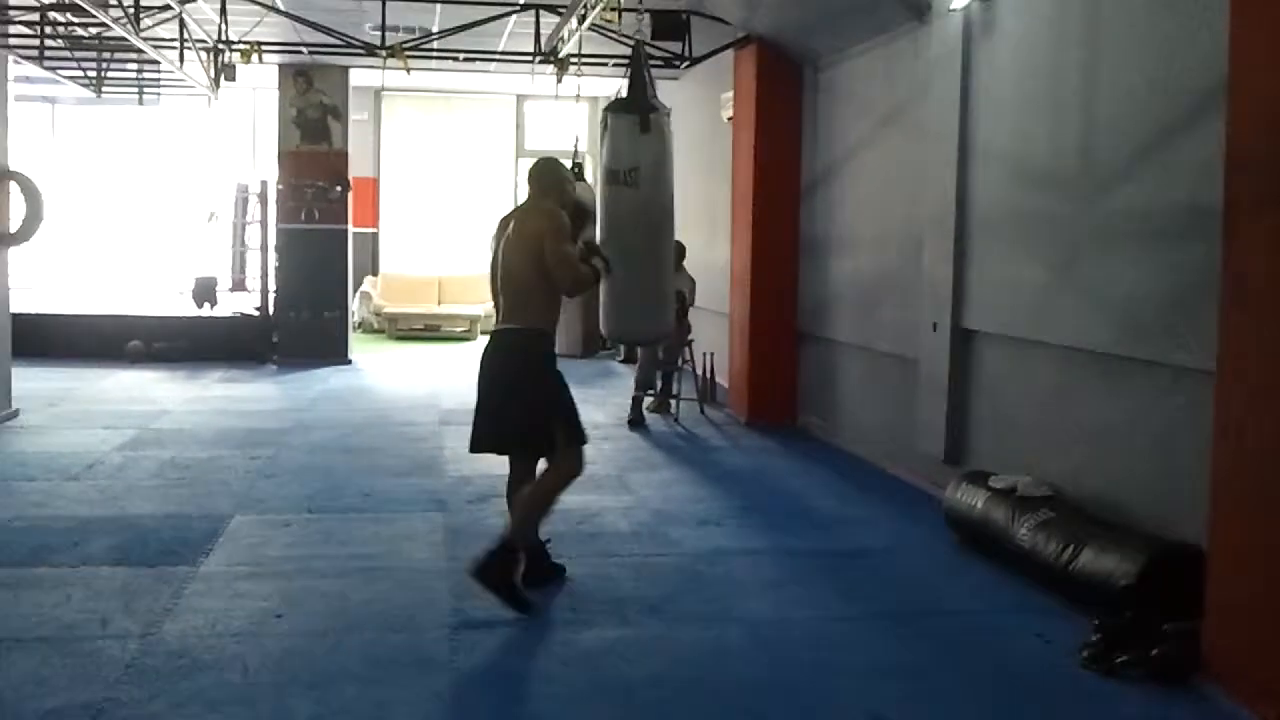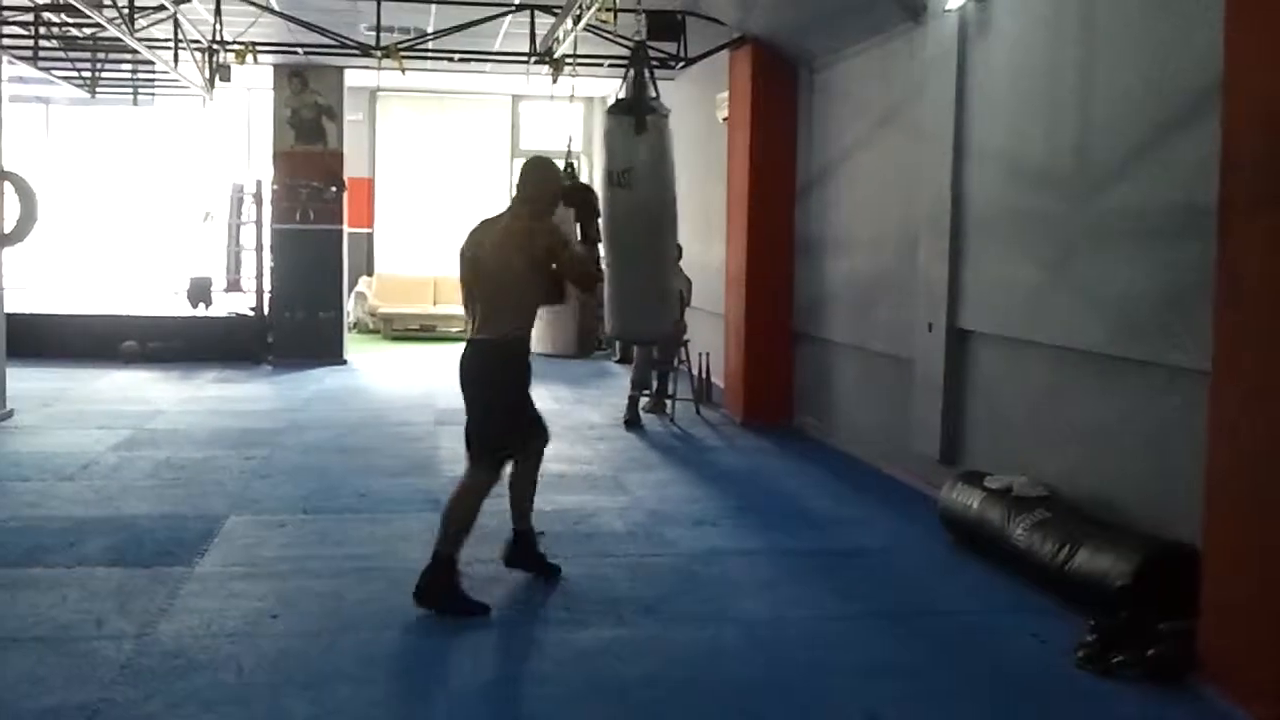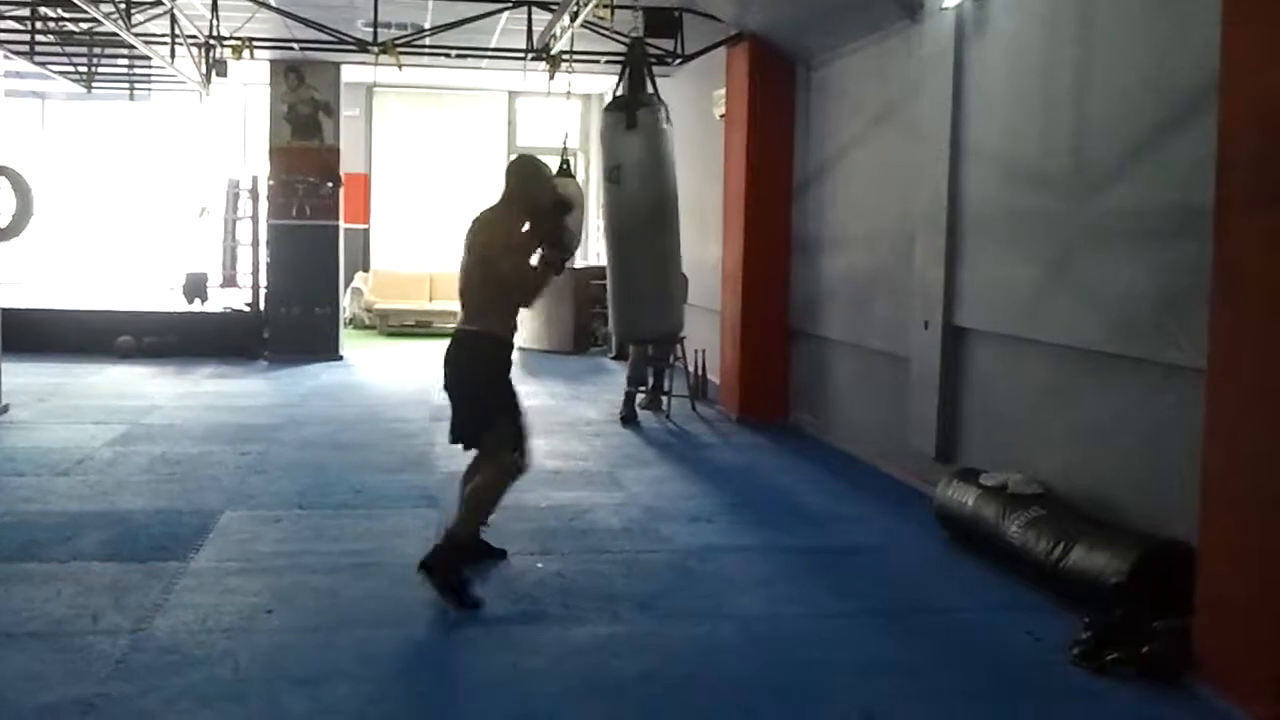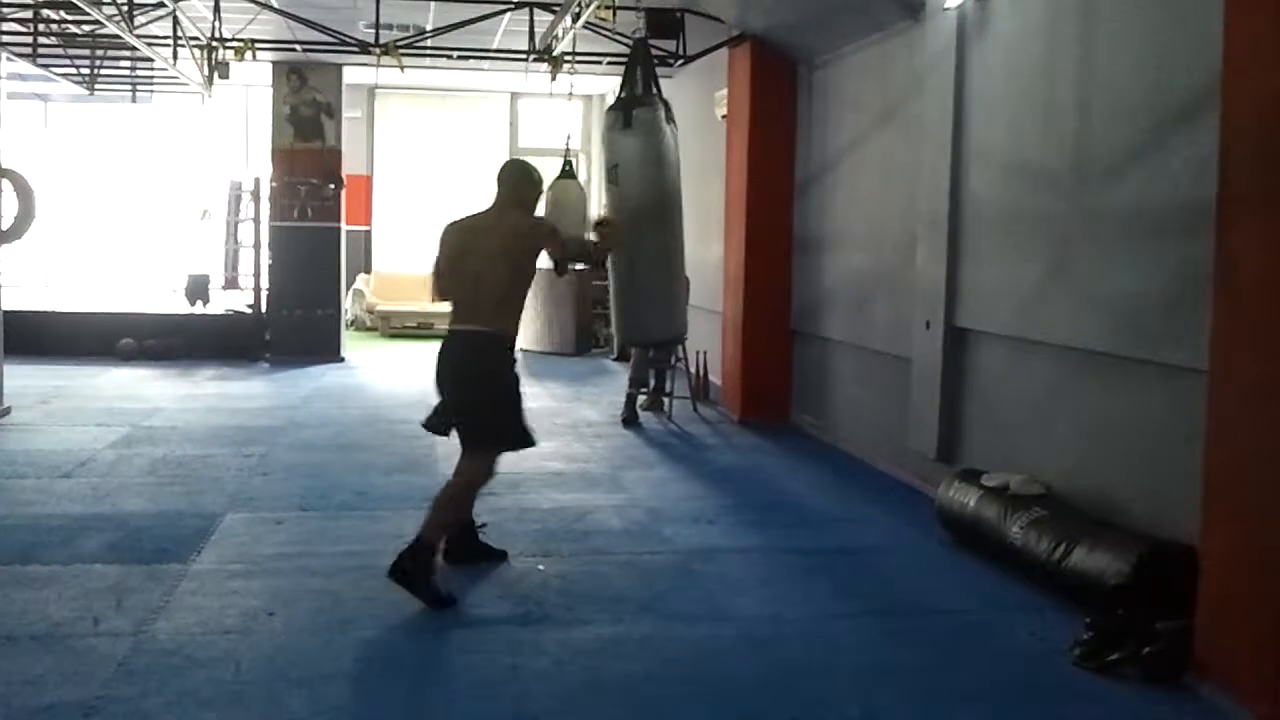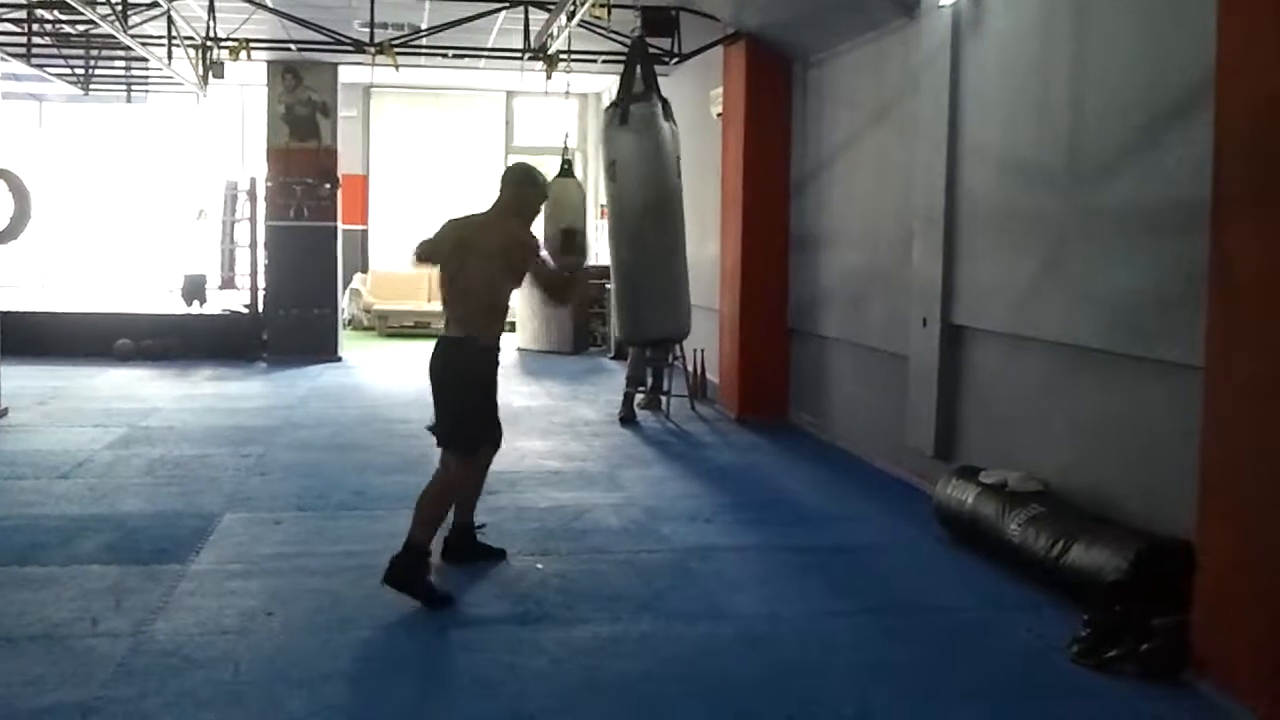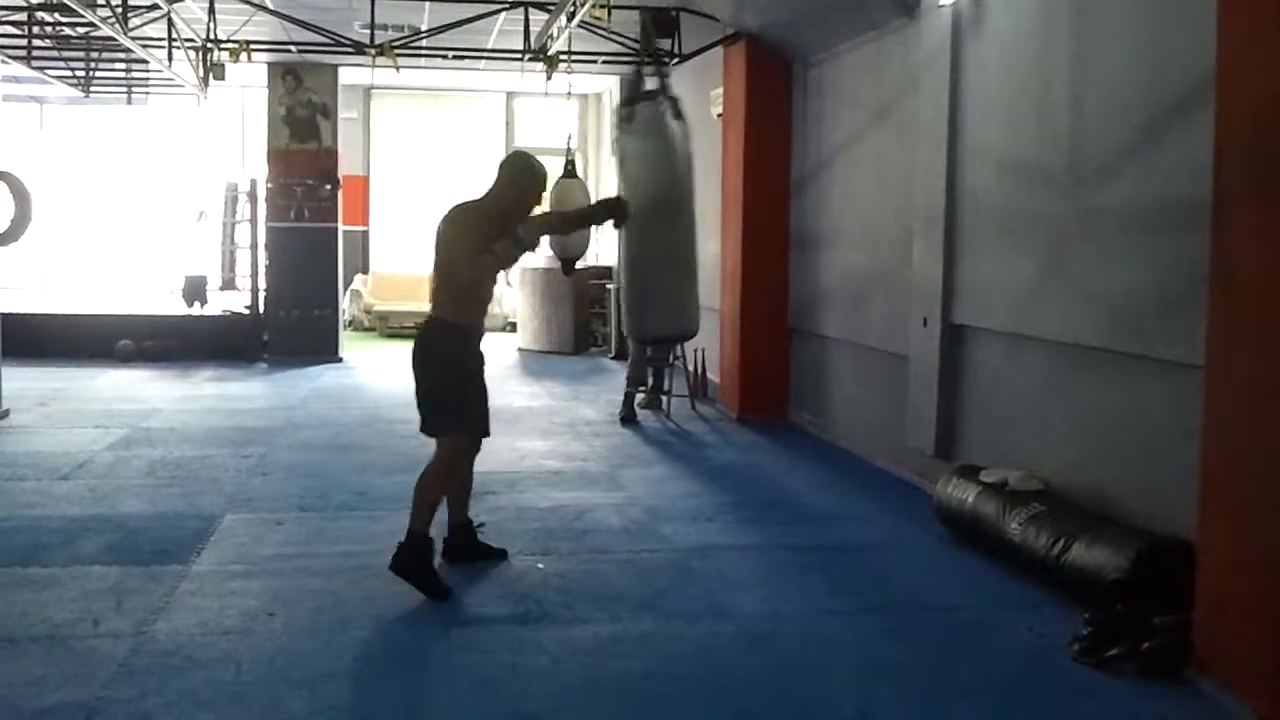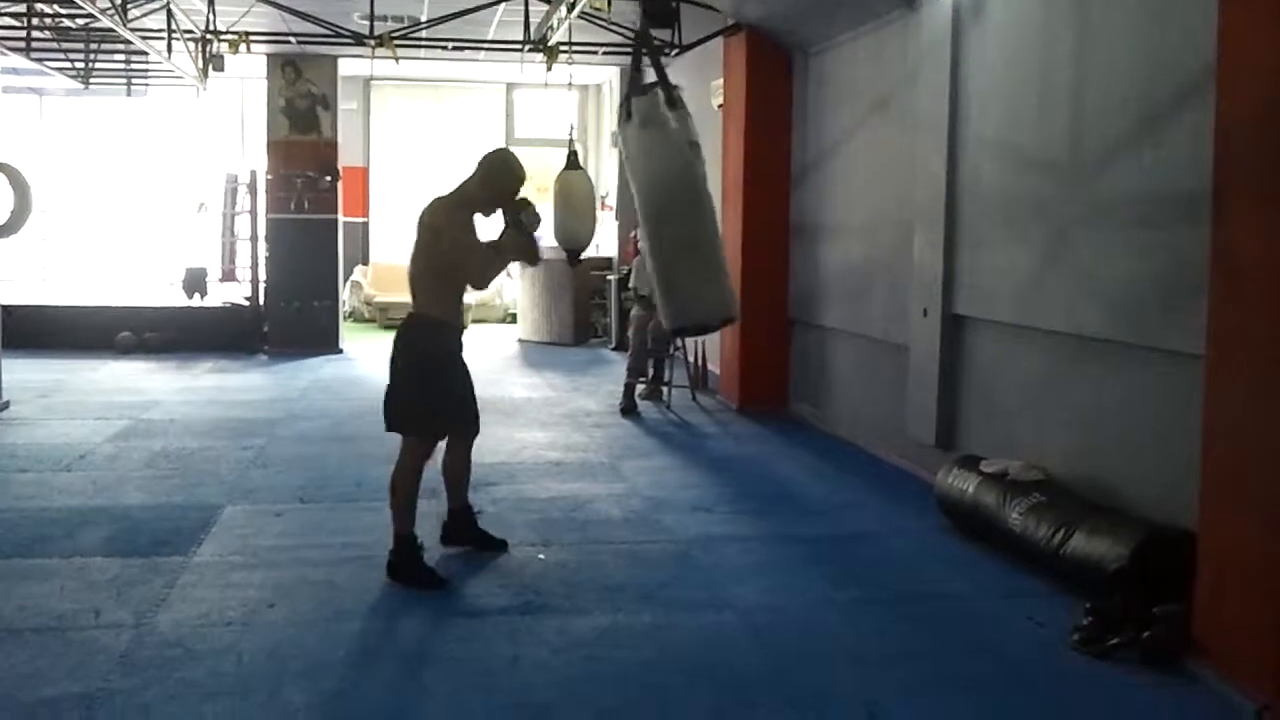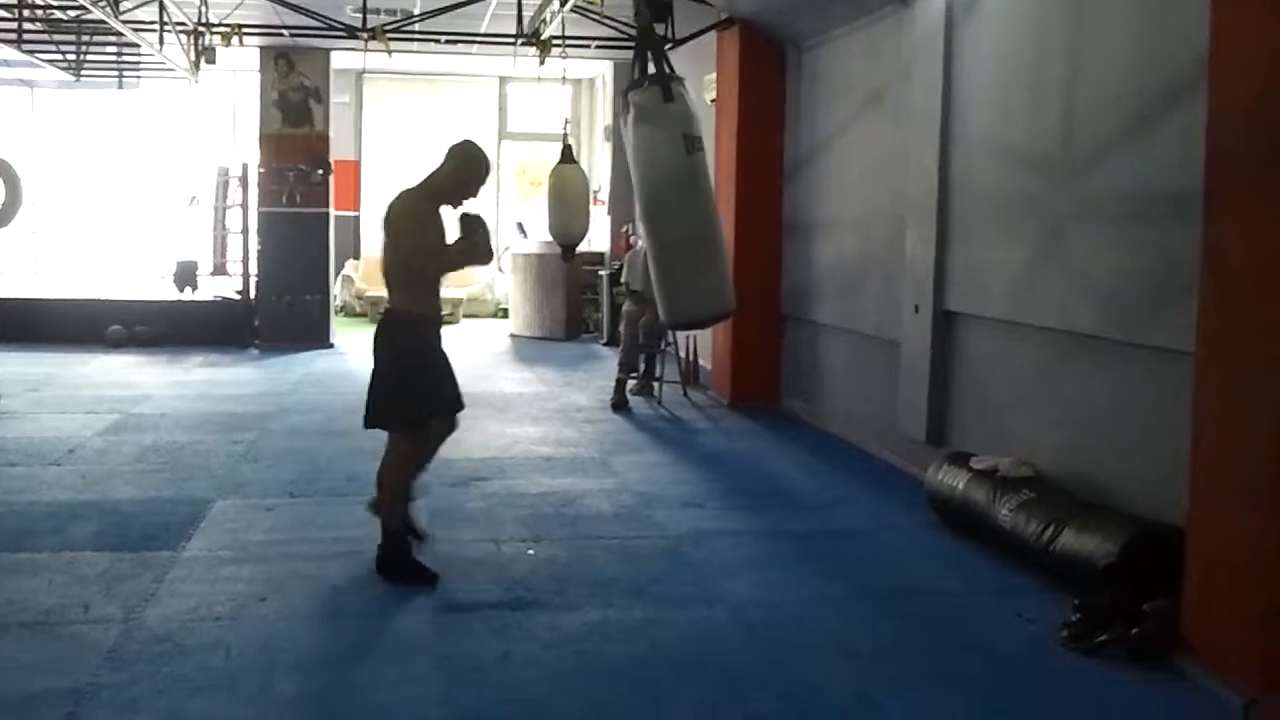
dt=0.2s
person 1, frame 1
left shoulder: (510, 222)
right shoulder: (549, 218)
right elbow: (570, 283)
left wrist: (577, 254)
right wrist: (598, 265)
left hip: (501, 350)
right hip: (528, 353)
left knee: (522, 463)
right knee: (566, 460)
left ankle: (532, 559)
right ankle: (503, 559)
person 1, frame 2
left shoulder: (482, 232)
right shoulder: (540, 230)
right elbow: (588, 281)
left hip: (480, 354)
right hip: (501, 358)
left knee: (533, 440)
right knee: (483, 471)
left ankle: (523, 543)
right ankle: (438, 578)
person 1, frame 3
left shoulder: (489, 223)
right shoulder: (503, 230)
right elbow: (523, 294)
left wrist: (544, 236)
right wrist: (553, 255)
left hip: (474, 349)
right hip: (481, 352)
left knee: (495, 450)
right knee: (509, 460)
left ankle: (464, 539)
right ankle: (447, 556)
person 1, frame 4
left shoulder: (458, 230)
right shoulder: (528, 229)
left elbow: (444, 288)
right elbow: (586, 253)
right wrist: (605, 235)
left hip: (457, 348)
right hip: (488, 353)
left knee: (478, 451)
right knee: (478, 463)
left ankle: (461, 537)
right ankle: (417, 558)
person 1, frame 5
left shoulder: (459, 229)
right shoulder: (517, 241)
left elbow: (423, 253)
right elbow: (560, 292)
right wrist: (572, 259)
left hip: (452, 352)
right hip: (471, 358)
left knee: (479, 450)
right knee: (458, 463)
left ankle: (461, 536)
right ankle: (409, 565)
person 1, frame 6
left shoulder: (495, 217)
right shoulder: (463, 219)
left elbow: (545, 224)
right elbow: (464, 276)
left wrist: (601, 211)
right wrist: (511, 247)
left hip: (462, 342)
right hip: (443, 343)
left knee: (467, 444)
right knee: (453, 447)
left ankle: (460, 536)
right ankle: (413, 551)
person 1, frame 7
left shoulder: (461, 216)
right shoulder: (445, 215)
left elbow: (476, 267)
right elbow: (477, 275)
left wrist: (517, 242)
right wrist: (516, 236)
left hip: (443, 338)
right hip: (424, 339)
left knee: (463, 433)
right knee: (418, 445)
left ankle: (460, 522)
right ankle: (404, 554)
person 1, frame 8
left shoulder: (426, 209)
right shoulder: (410, 208)
right elbow: (420, 269)
left wrist: (467, 246)
right wrist: (470, 243)
left hip: (423, 332)
right hip: (404, 333)
left knee: (442, 421)
right knee: (405, 440)
left ankle: (392, 502)
right ankle: (392, 550)
